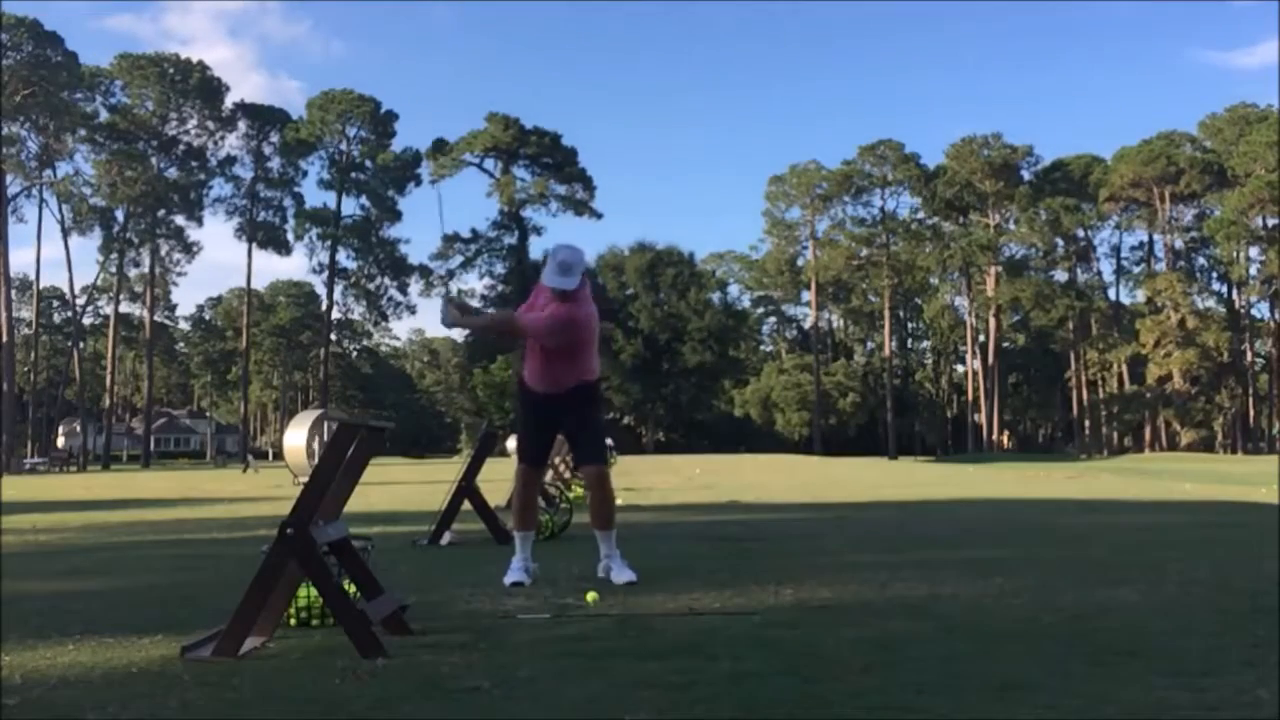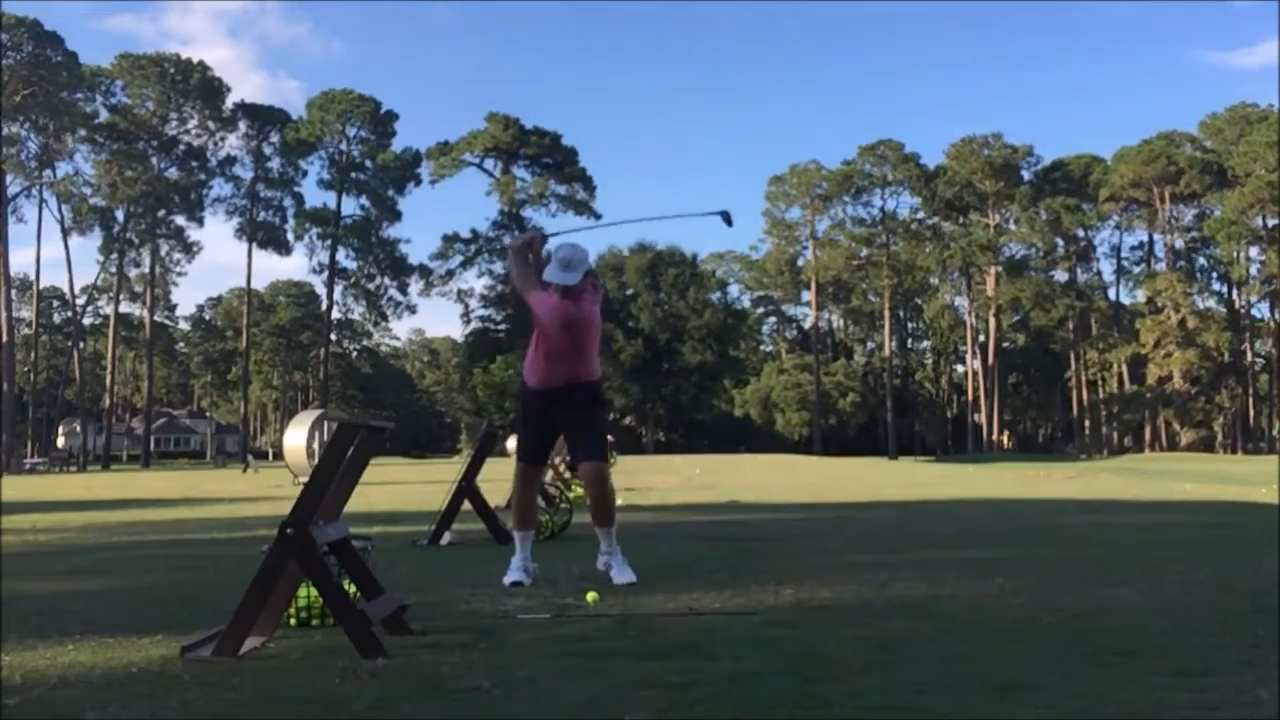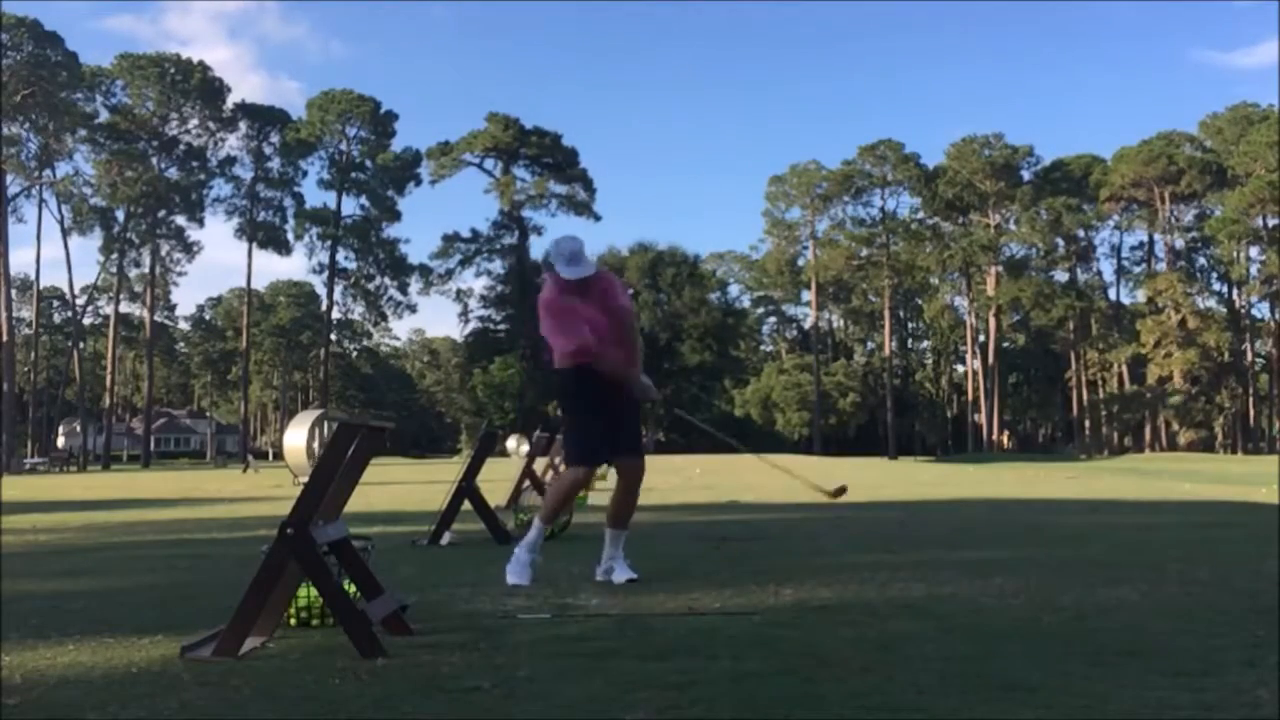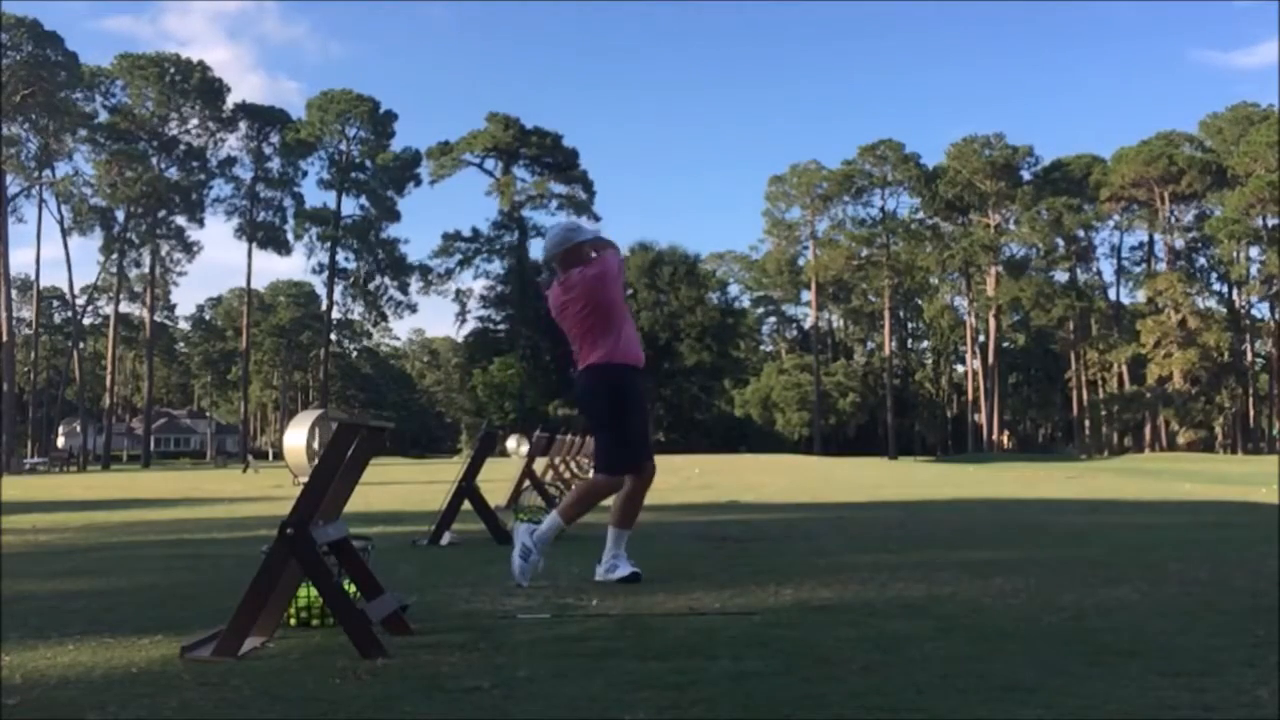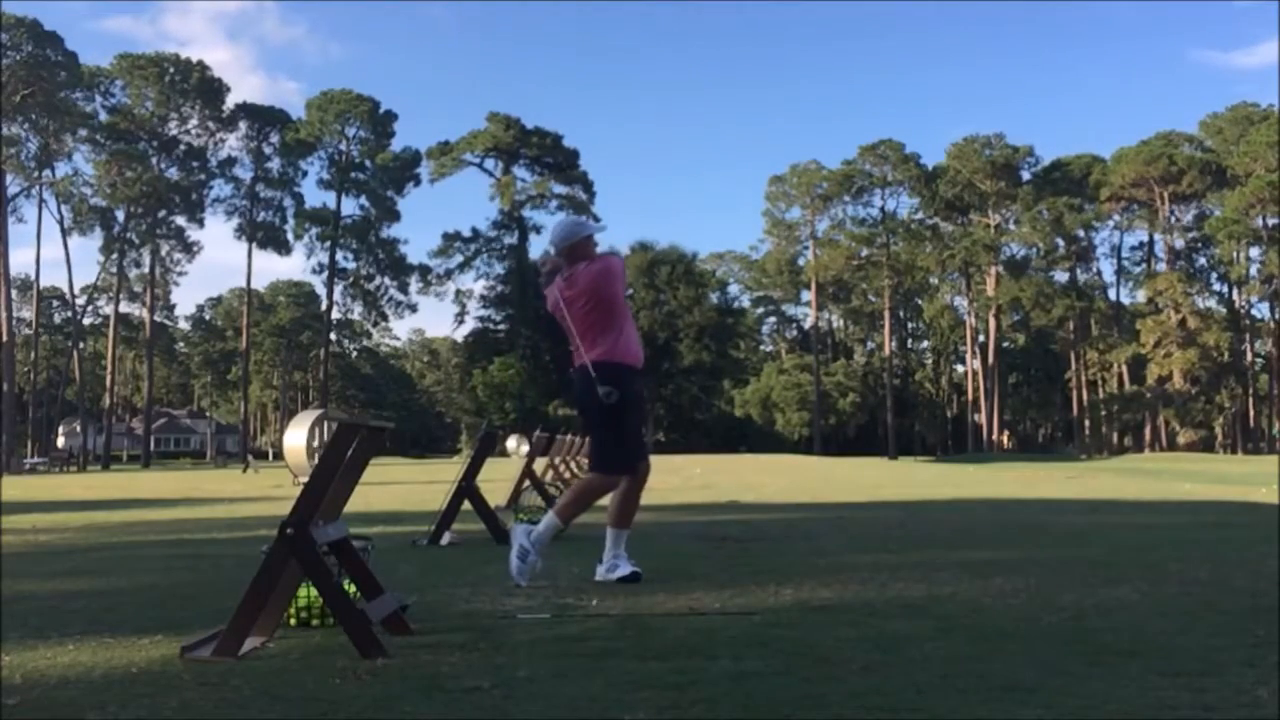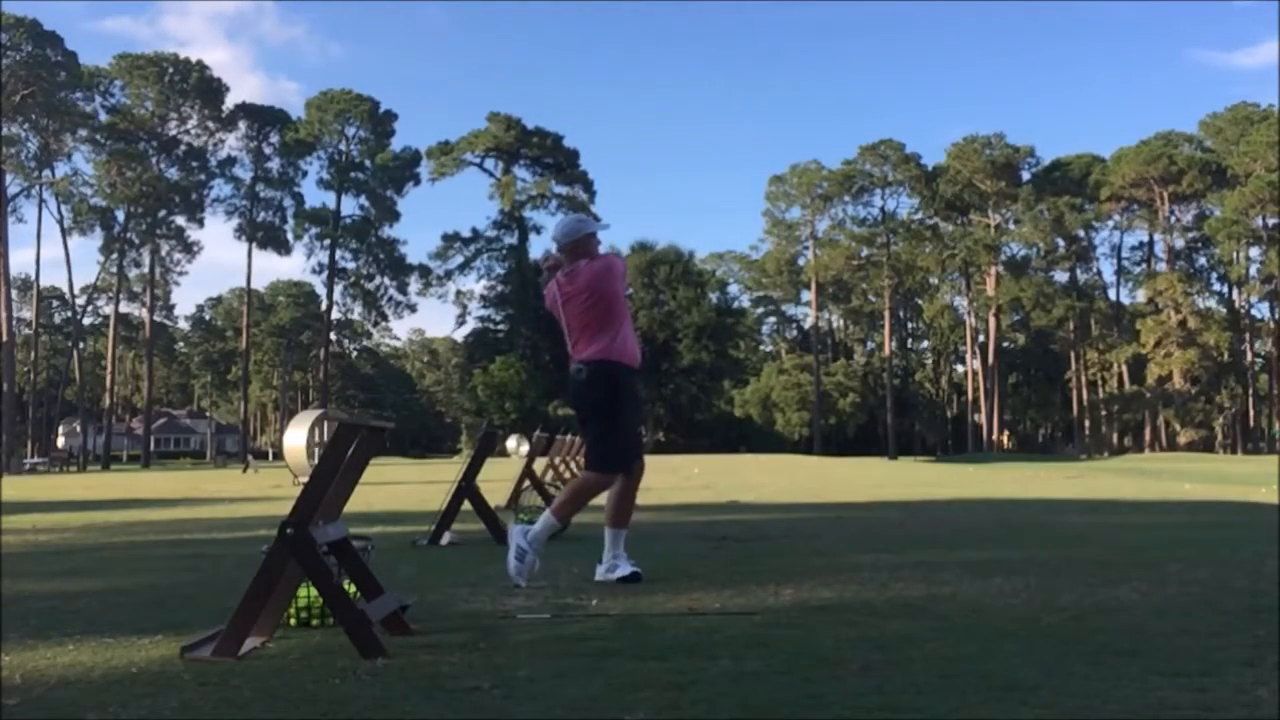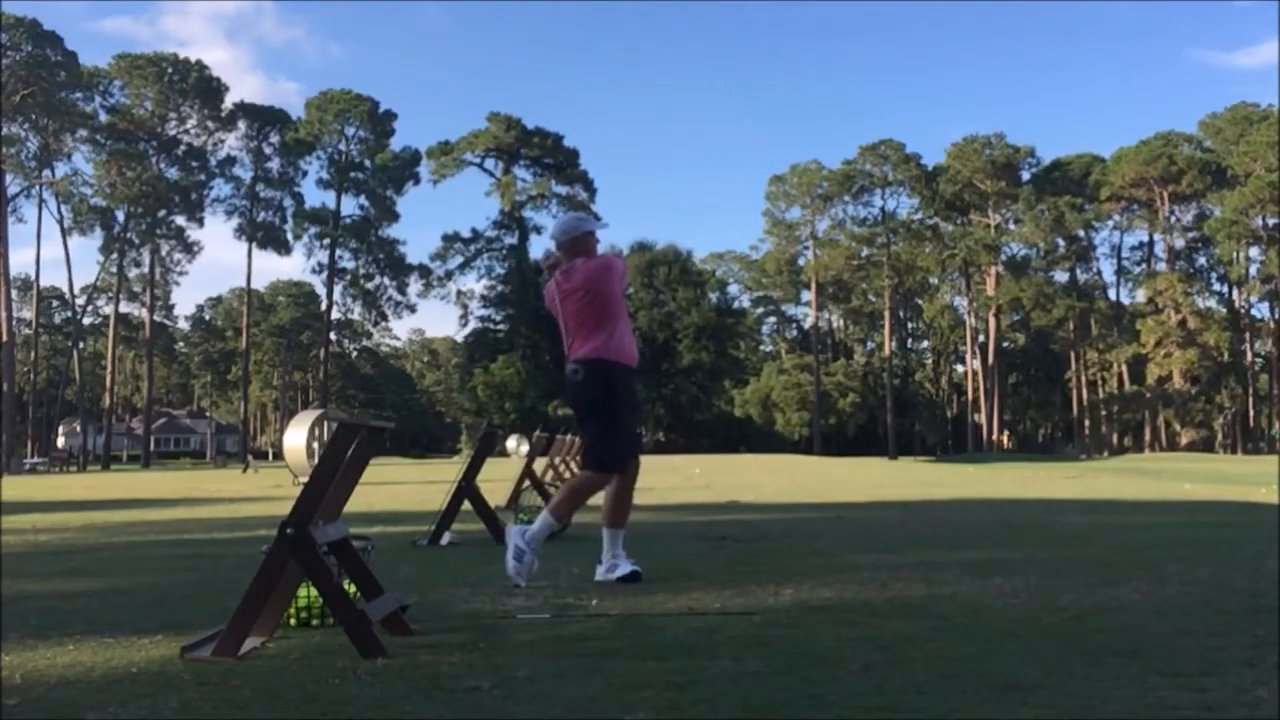
dt=0.3s
person 1, frame 1
left shoulder: (573, 314)
right shoulder: (546, 290)
left elbow: (512, 326)
right elbow: (515, 318)
left wrist: (463, 321)
right wrist: (472, 313)
left hip: (577, 397)
right hip: (536, 394)
left knee: (596, 474)
right knee: (527, 475)
left ankle: (611, 558)
right ankle: (521, 560)
person 1, frame 2
left shoulder: (571, 312)
right shoulder: (585, 288)
left elbow: (526, 287)
left wrist: (516, 254)
right wrist: (533, 253)
left hip: (578, 396)
right hip: (537, 393)
left knee: (595, 473)
right knee: (526, 475)
left ankle: (610, 554)
right ankle: (521, 559)
person 1, frame 3
left shoulder: (604, 279)
right shoulder: (551, 301)
left elbow: (627, 324)
right elbow: (588, 351)
left wrist: (635, 375)
right wrist: (632, 378)
left hip: (618, 383)
right hip: (581, 384)
left knee: (633, 468)
right knee: (580, 470)
left ankle: (612, 557)
right ankle: (528, 549)
person 1, frame 4
left shoulder: (557, 291)
right shoulder: (597, 273)
right elbow: (611, 250)
right wrist: (600, 240)
left hip: (613, 381)
right hip: (611, 381)
left knee: (642, 469)
right knee: (612, 475)
left ankle: (613, 558)
right ankle: (538, 537)
person 1, frame 5
left shoulder: (556, 291)
right shoulder: (607, 268)
left wrist: (553, 272)
right wrist: (560, 268)
left hip: (599, 380)
right hip: (611, 379)
left knee: (637, 469)
right knee: (607, 473)
left ankle: (613, 559)
right ankle: (535, 538)
person 1, frame 6
left shoulder: (555, 288)
right shoulder: (608, 267)
left wrist: (554, 271)
right wrist: (563, 266)
left hip: (593, 376)
right hip: (607, 376)
left knee: (631, 468)
right knee: (603, 471)
left ankle: (612, 559)
right ankle: (532, 537)
person 1, frame 7
left shoulder: (554, 287)
right shoulder: (605, 266)
left wrist: (555, 270)
right wrist: (562, 266)
left hip: (590, 375)
right hip: (604, 376)
left knee: (626, 467)
right knee: (600, 469)
left ankle: (612, 559)
right ankle: (530, 537)
